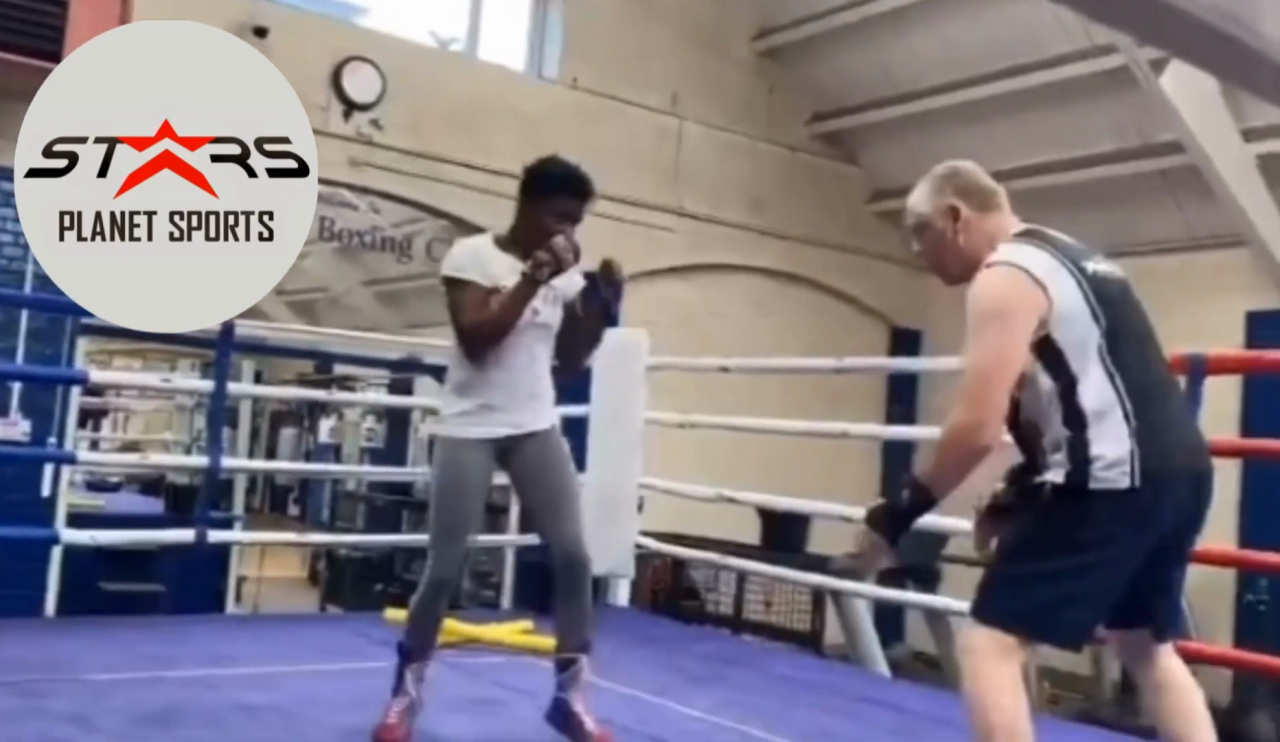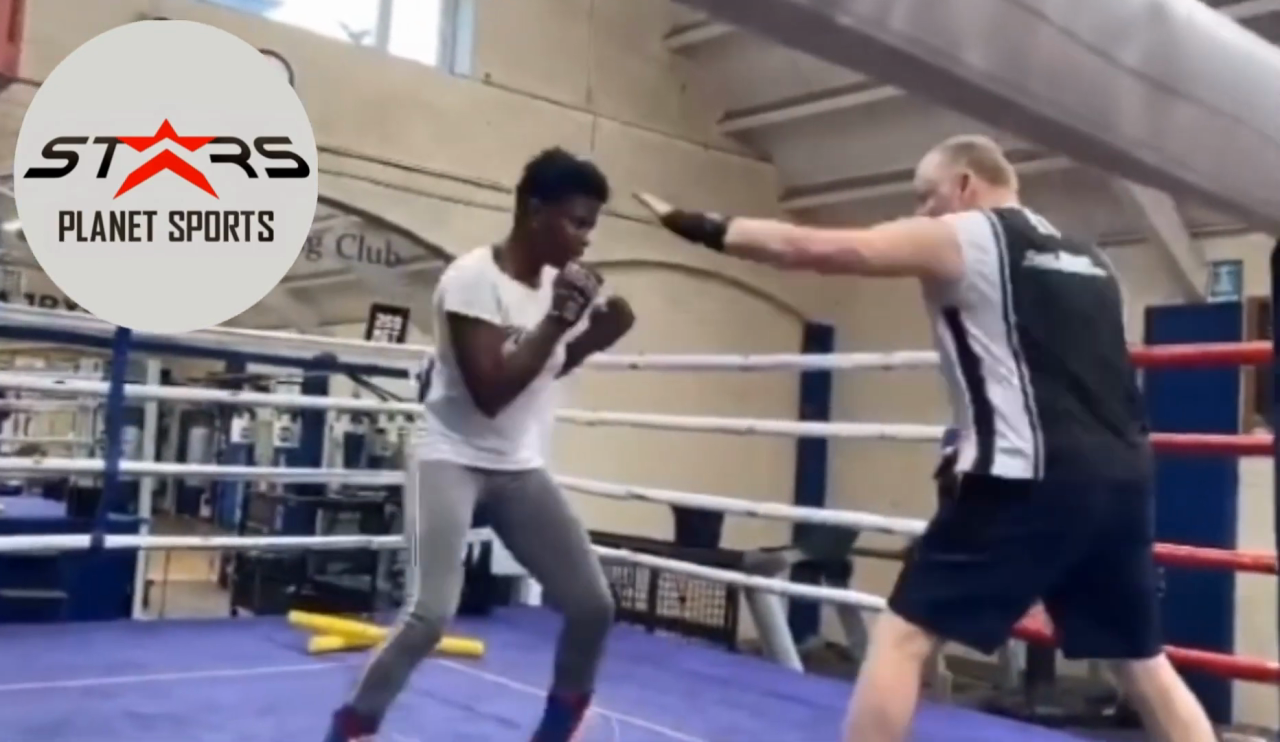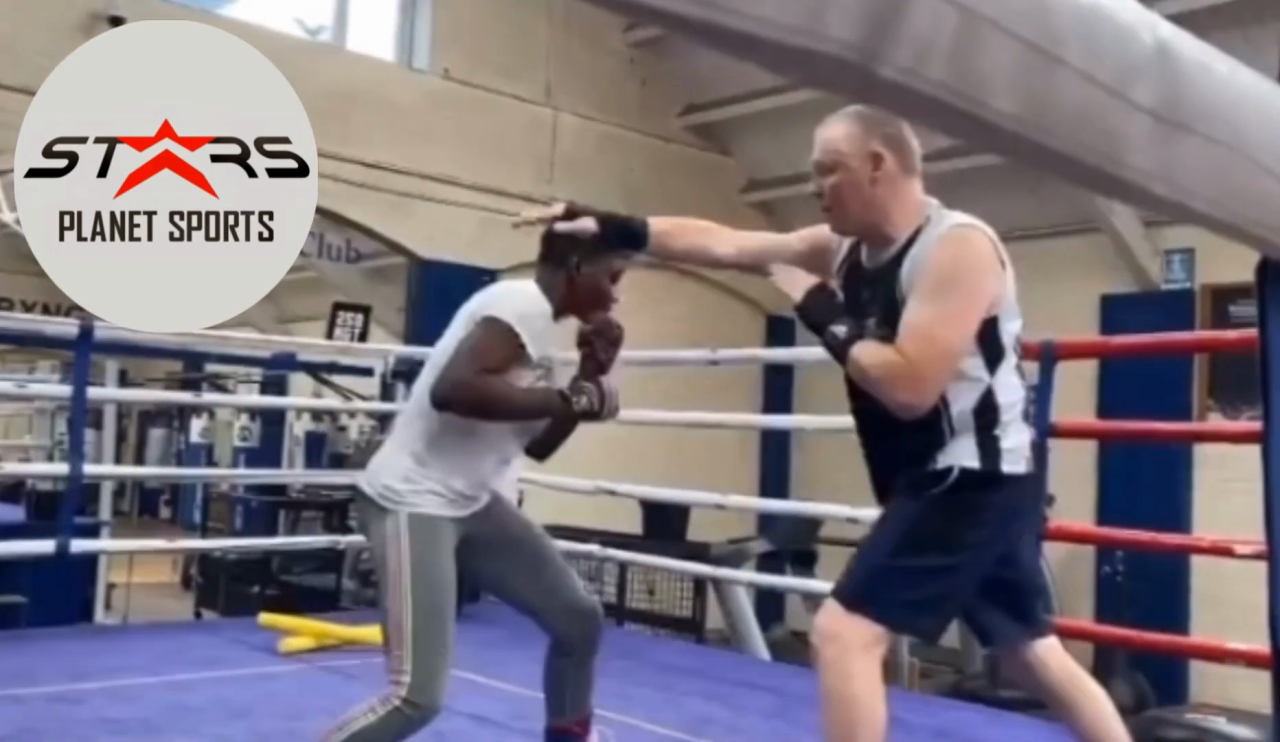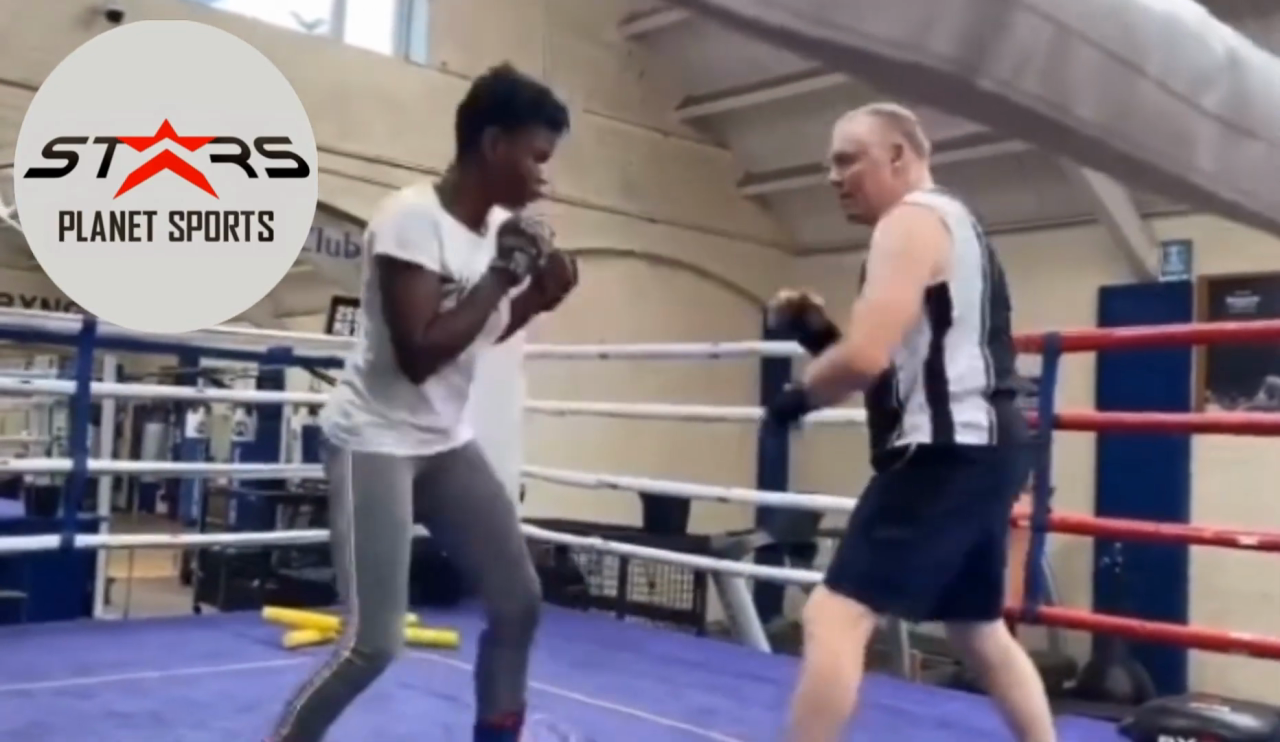
dt=0.7s
person 1, frame 1
left shoulder: (1004, 280)
right shoulder: (1070, 257)
left elbow: (974, 429)
left wrist: (894, 513)
right wrist: (1019, 502)
left hip: (1110, 480)
right hip: (1174, 470)
left knee: (989, 645)
right knee: (1145, 646)
person 1, frame 2
left shoulder: (953, 238)
right shoulder: (1089, 258)
left elbow: (806, 247)
left wrist: (701, 226)
left hip: (1033, 482)
right hip: (1121, 480)
left knee: (901, 639)
right knee: (1143, 665)
person 1, frame 3
left shoulder: (959, 244)
right shoulder: (847, 248)
left elbow: (912, 388)
right elbow: (719, 245)
left wrist: (832, 318)
right wrist: (611, 226)
left hip: (976, 480)
right hip: (968, 485)
left knee: (846, 634)
right knee: (1033, 653)
person 1, frame 4
left shoulder: (913, 224)
right shoulder: (943, 230)
left elbow: (862, 355)
right elbow: (896, 358)
left wrist: (797, 397)
right wrist: (815, 331)
left hip: (943, 456)
right hip: (978, 453)
left knee: (835, 614)
right knee: (977, 629)
person 2, frame 1
left shoulder: (562, 274)
right shoulder: (471, 255)
left elbow: (568, 355)
right elbow: (477, 340)
left wrist: (599, 305)
right wrist: (536, 276)
left hip: (536, 427)
right hip: (467, 428)
left knee: (572, 554)
right knee: (445, 569)
left ankle: (569, 693)
right ankle: (407, 686)
person 2, frame 2
left shoulder: (557, 281)
right shoulder: (471, 277)
right elbow: (490, 390)
left wrist: (595, 337)
right wrist: (558, 317)
left hip: (519, 466)
right hip: (449, 457)
left knee: (592, 606)
right knee: (431, 612)
person 2, frame 3
left shoulder: (534, 317)
right shoulder: (522, 301)
left elbow: (537, 445)
right elbow: (451, 388)
left wrist: (588, 374)
right wrist: (569, 399)
left hip: (469, 502)
right hip: (410, 502)
left knee: (580, 619)
right knee: (417, 696)
person 2, frame 4
left shoulder: (500, 224)
right shoulder: (409, 219)
right elbow: (419, 355)
left wrist: (537, 296)
right wrist: (503, 273)
left hip: (448, 442)
right hip: (374, 443)
left knee: (518, 605)
right knee: (373, 642)
